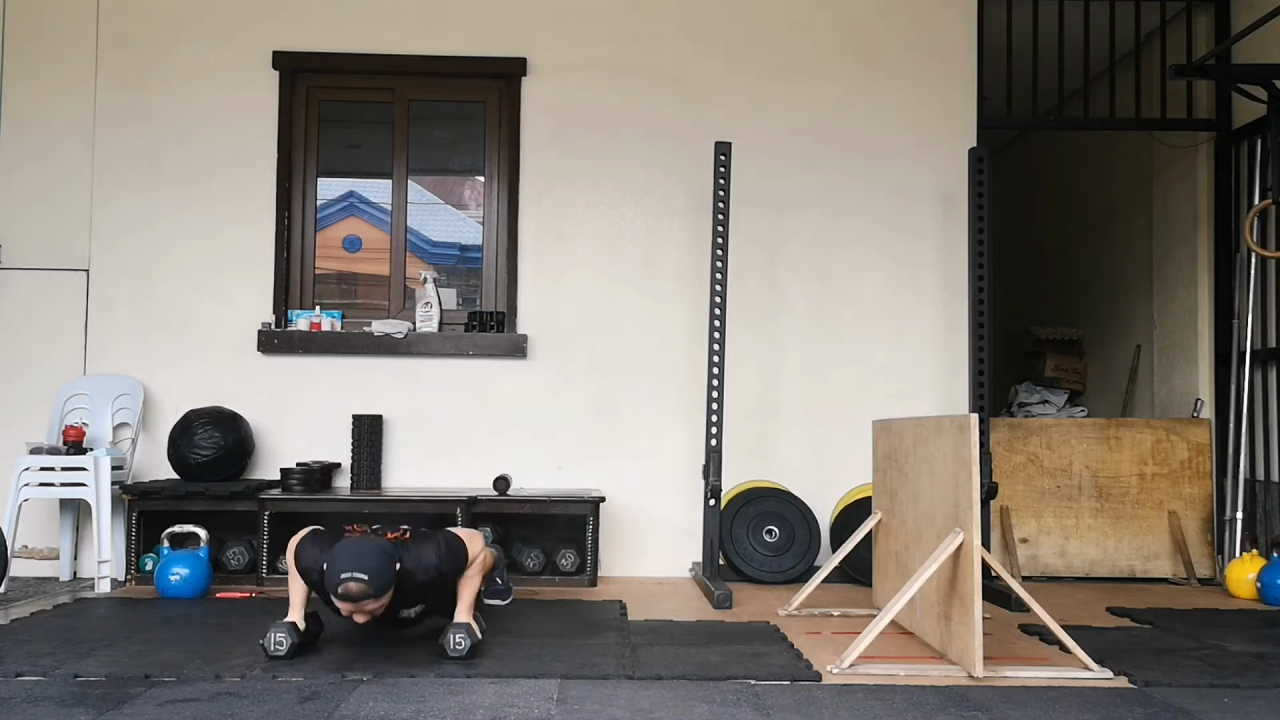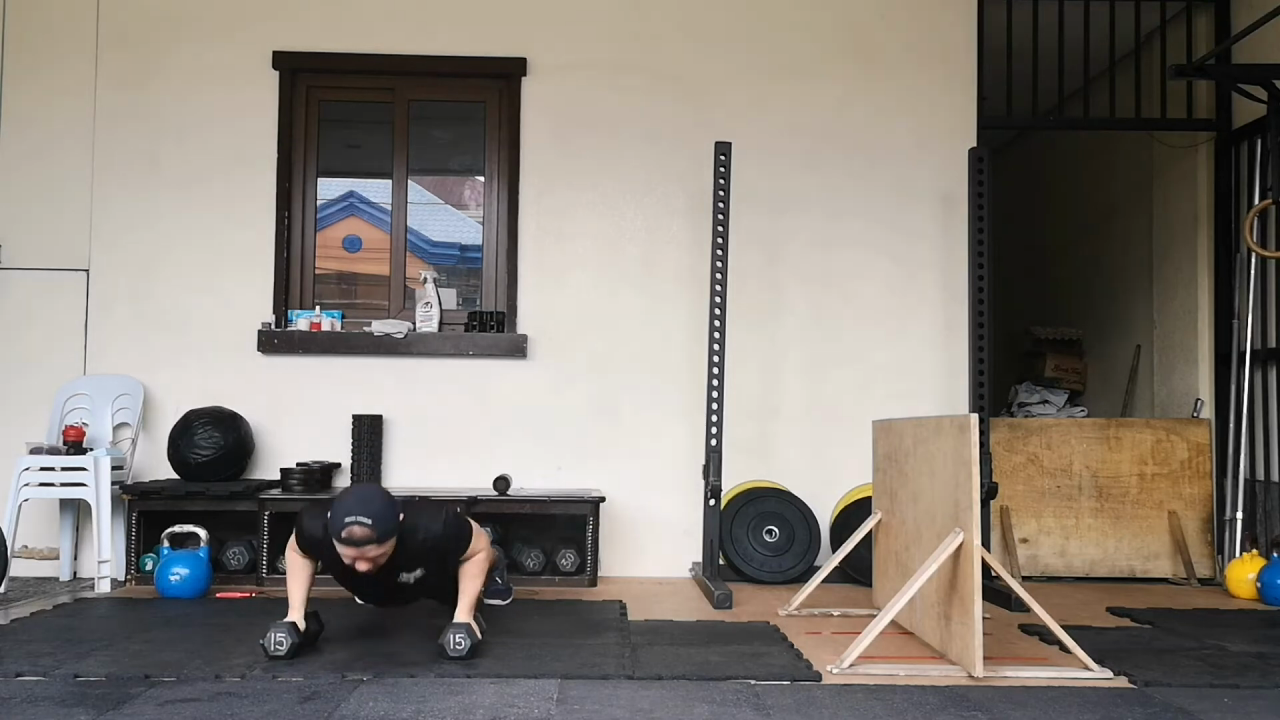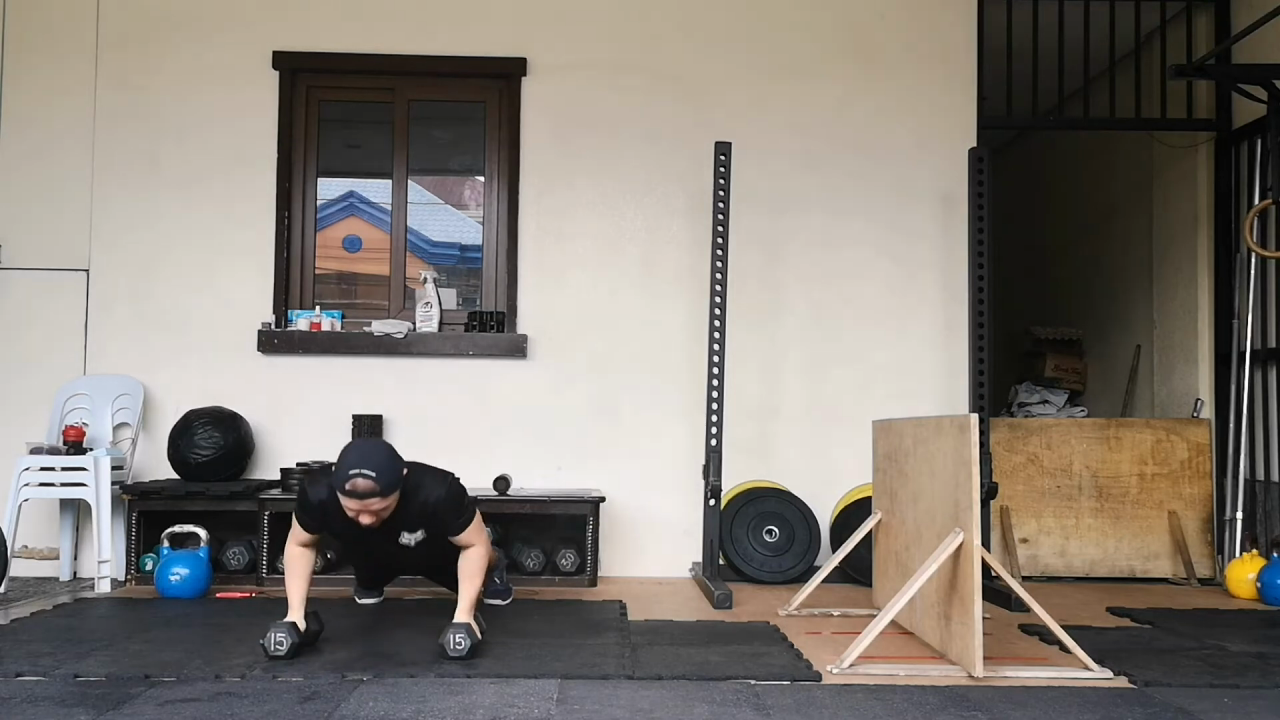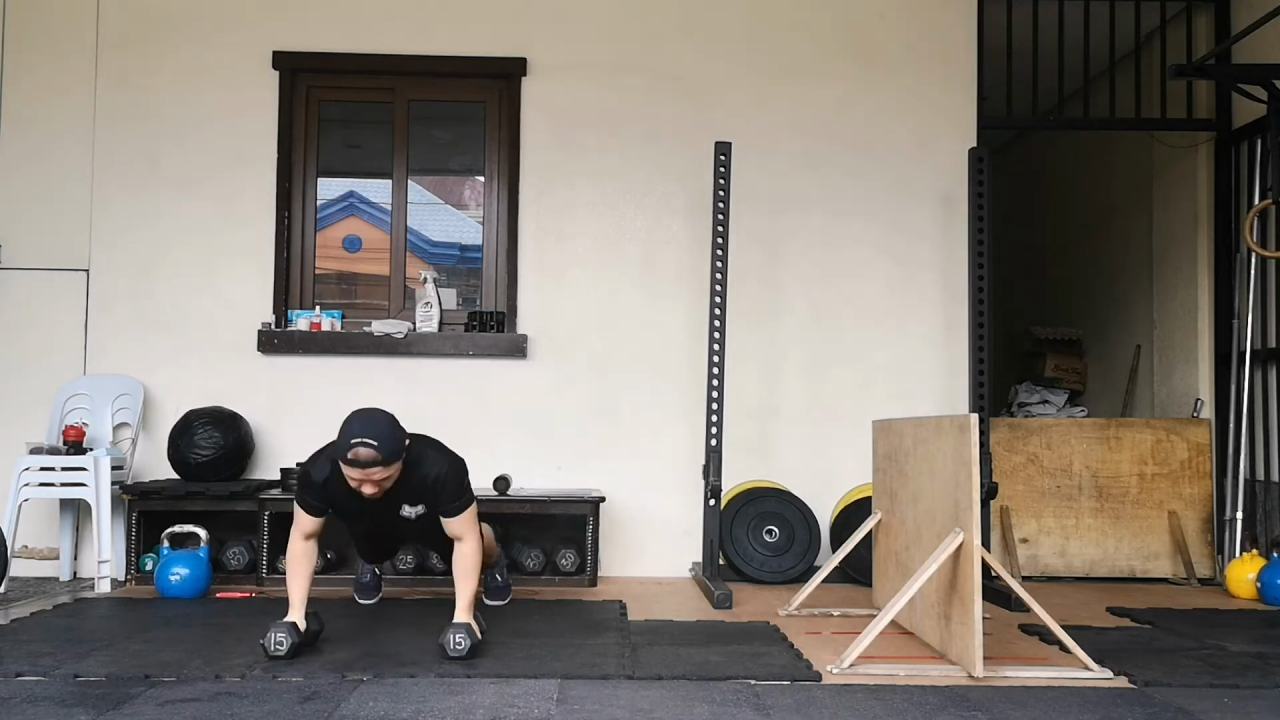
dt=0.1s
person 1, frame 1
left shoulder: (429, 563)
right shoulder: (315, 561)
left elbow: (475, 544)
right elbow: (297, 544)
left wrist: (464, 615)
right wrist: (295, 613)
left ankle: (494, 559)
person 1, frame 2
left shoulder: (434, 526)
right shoulder: (316, 526)
left elbow: (478, 551)
right elbow: (298, 551)
left wrist: (464, 614)
right wrist: (296, 612)
left ankle: (493, 561)
person 1, frame 3
left shoulder: (436, 492)
right shoulder: (318, 496)
left elbow: (475, 544)
right elbow: (299, 544)
left wrist: (465, 612)
right wrist: (295, 612)
left ankle: (493, 568)
person 1, frame 4
left shoulder: (439, 467)
right shoulder: (319, 472)
left elbow: (465, 537)
right elbow: (304, 537)
left wrist: (464, 614)
right wrist: (296, 613)
left hip: (433, 517)
left ankle: (493, 566)
right ankle: (373, 565)
